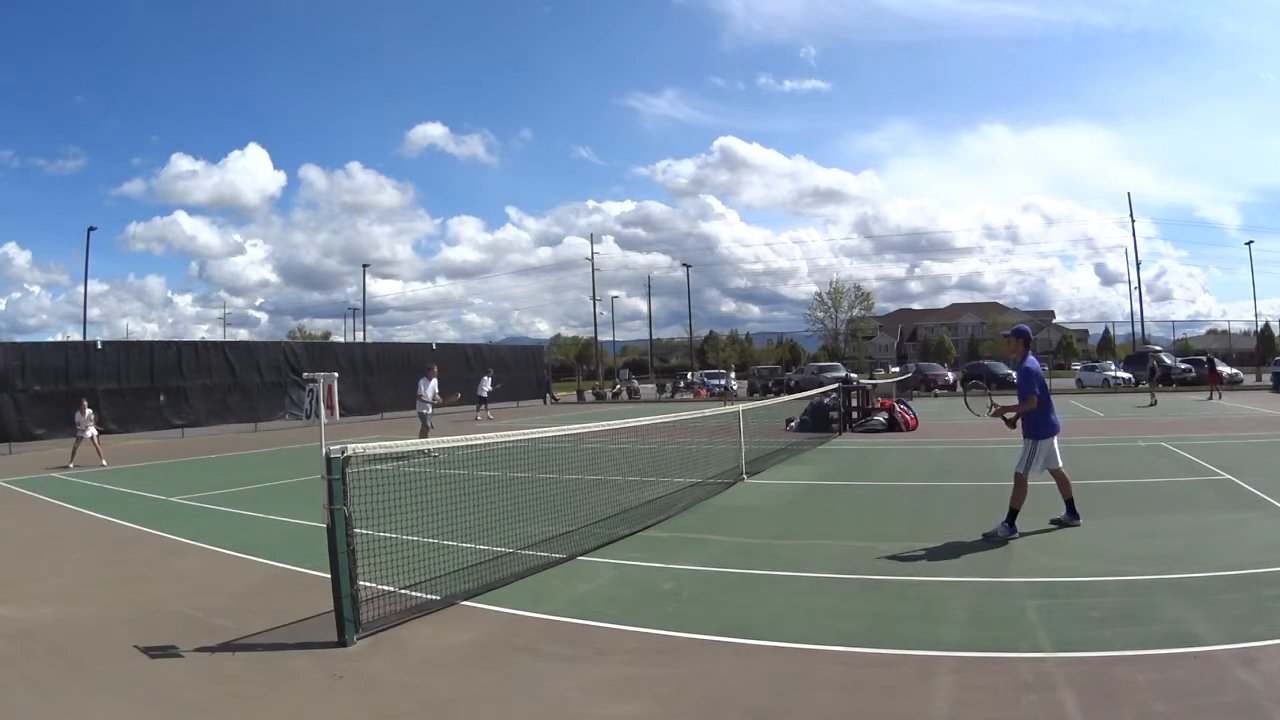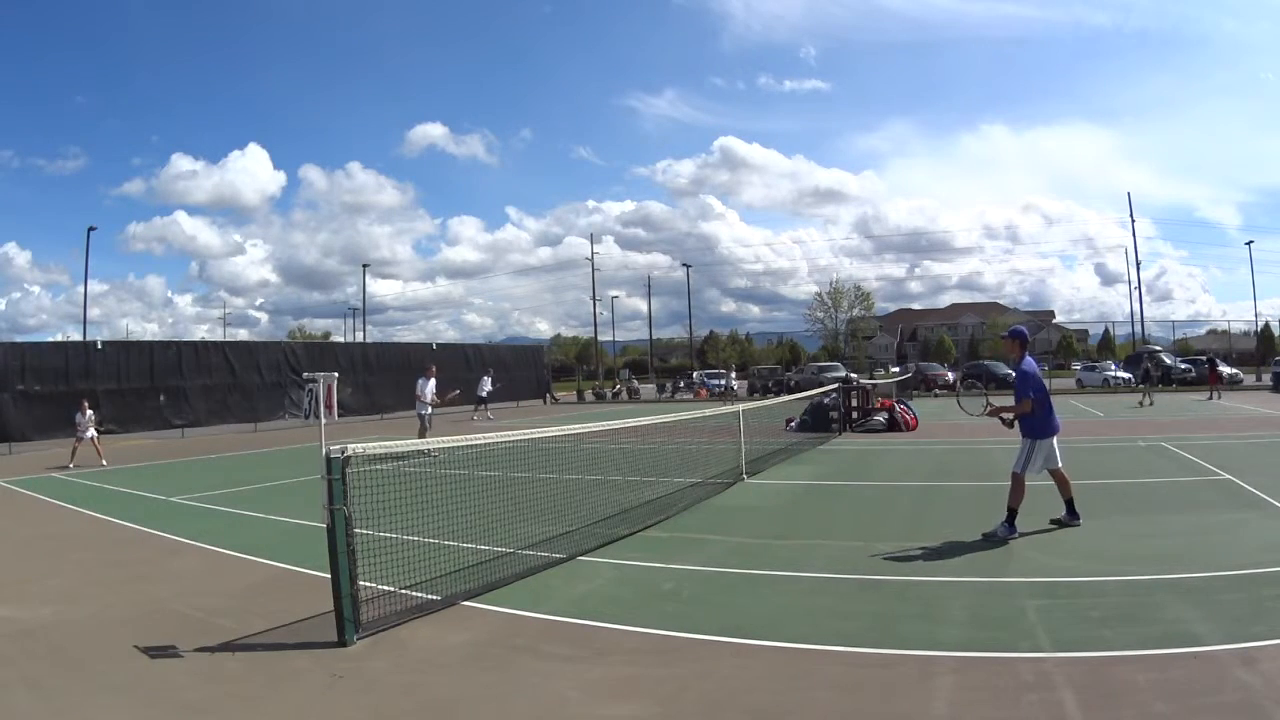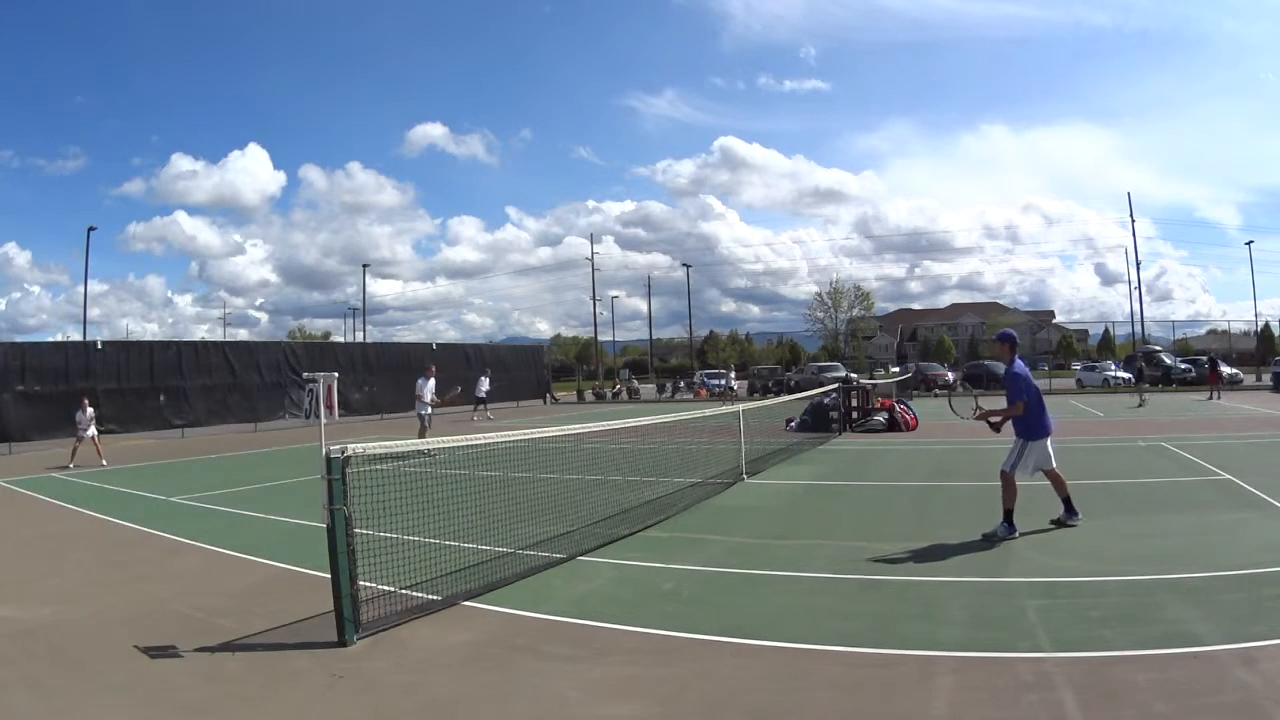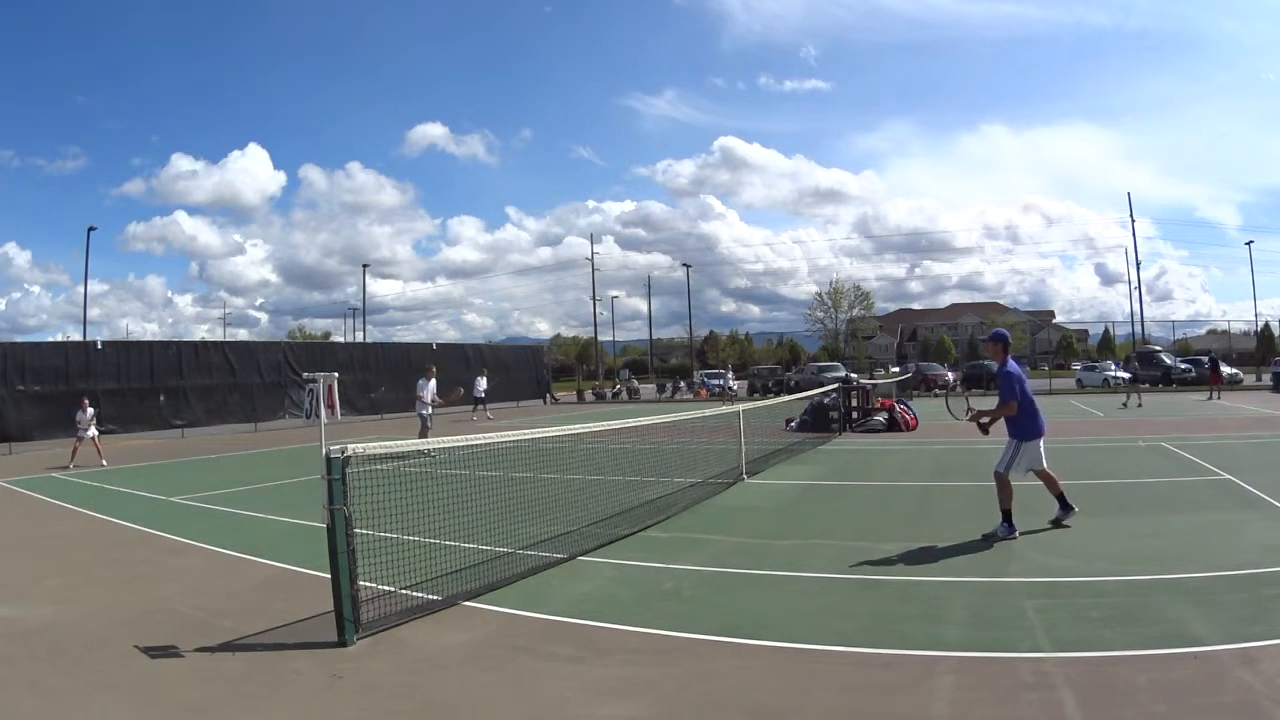
dt=0.2s
person 1, frame 1
left shoulder: (1027, 368)
right shoulder: (1026, 364)
left elbow: (1032, 402)
left wrist: (1005, 410)
right wrist: (1015, 417)
left hip: (1038, 431)
right hip: (1046, 427)
left knee: (1020, 475)
right knee: (1056, 470)
left ankle: (1009, 526)
right ankle: (1071, 514)
person 1, frame 2
left shoulder: (1023, 370)
right shoulder: (1026, 365)
left elbow: (1026, 406)
left wrist: (1001, 410)
right wrist: (1012, 417)
left hip: (1037, 431)
right hip: (1046, 427)
left knee: (1017, 475)
right knee: (1055, 470)
left ankle: (1009, 526)
right ankle: (1072, 514)
person 1, frame 3
left shoulder: (1014, 373)
right shoulder: (1016, 368)
left elbow: (1018, 409)
left wrist: (990, 414)
right wrist: (1000, 422)
left hip: (1030, 432)
right hip: (1040, 428)
left knee: (1006, 474)
right knee: (1050, 470)
left ankle: (1008, 526)
right ankle: (1070, 512)
person 1, frame 4
left shoulder: (1008, 373)
right shoulder: (1005, 370)
left elbow: (1011, 409)
right elbow: (1004, 404)
left wrist: (983, 414)
right wrist: (988, 423)
left hip: (1024, 433)
right hip: (1032, 428)
left knee: (1001, 474)
right knee: (1040, 470)
left ankle: (1007, 526)
right ankle: (1065, 507)
